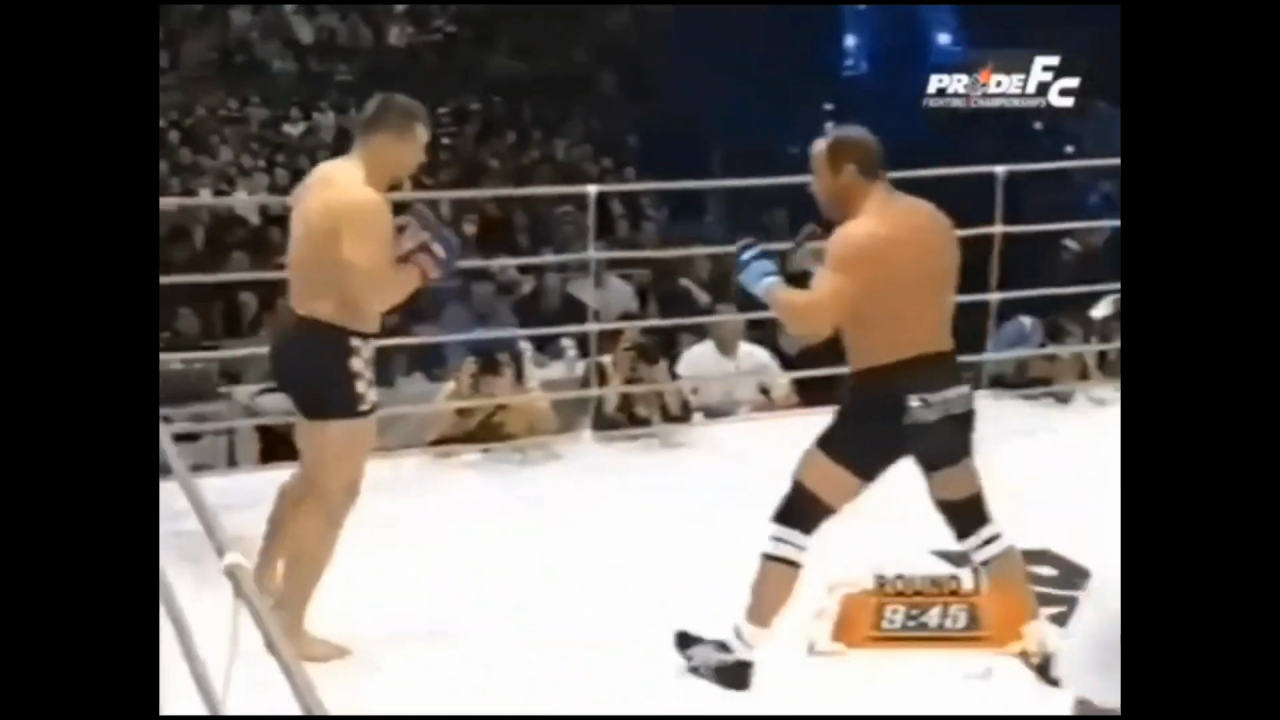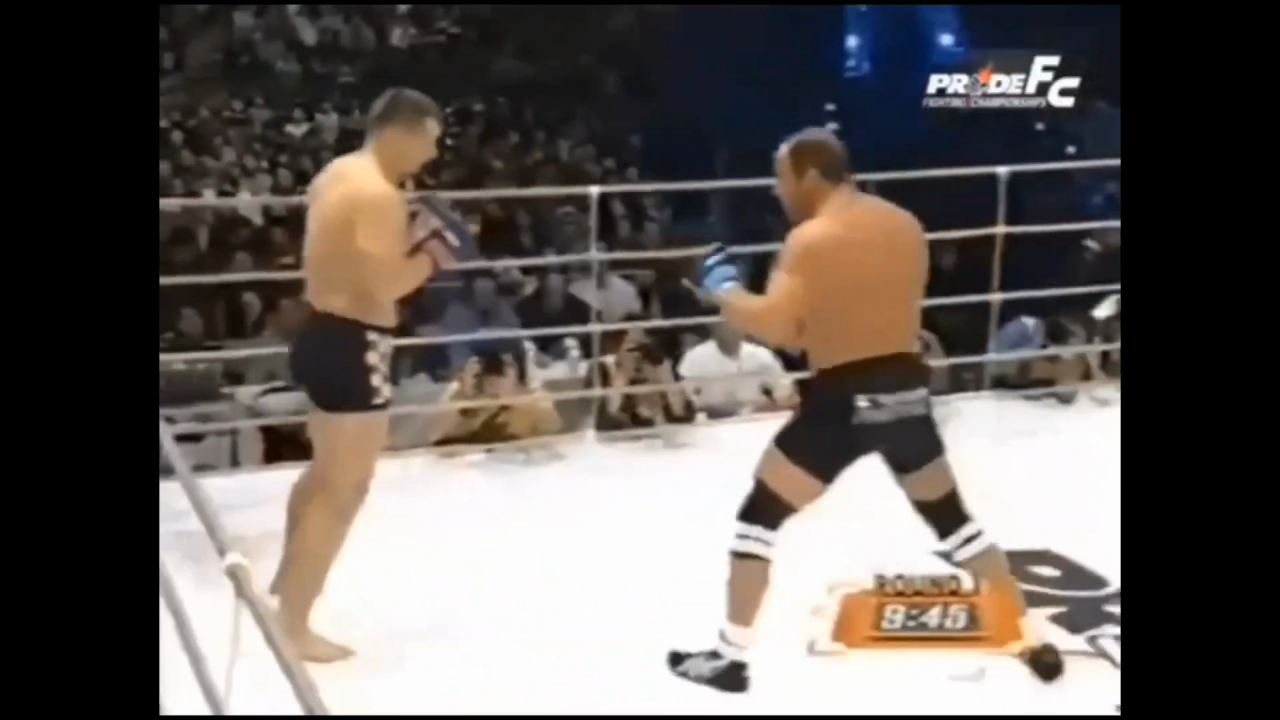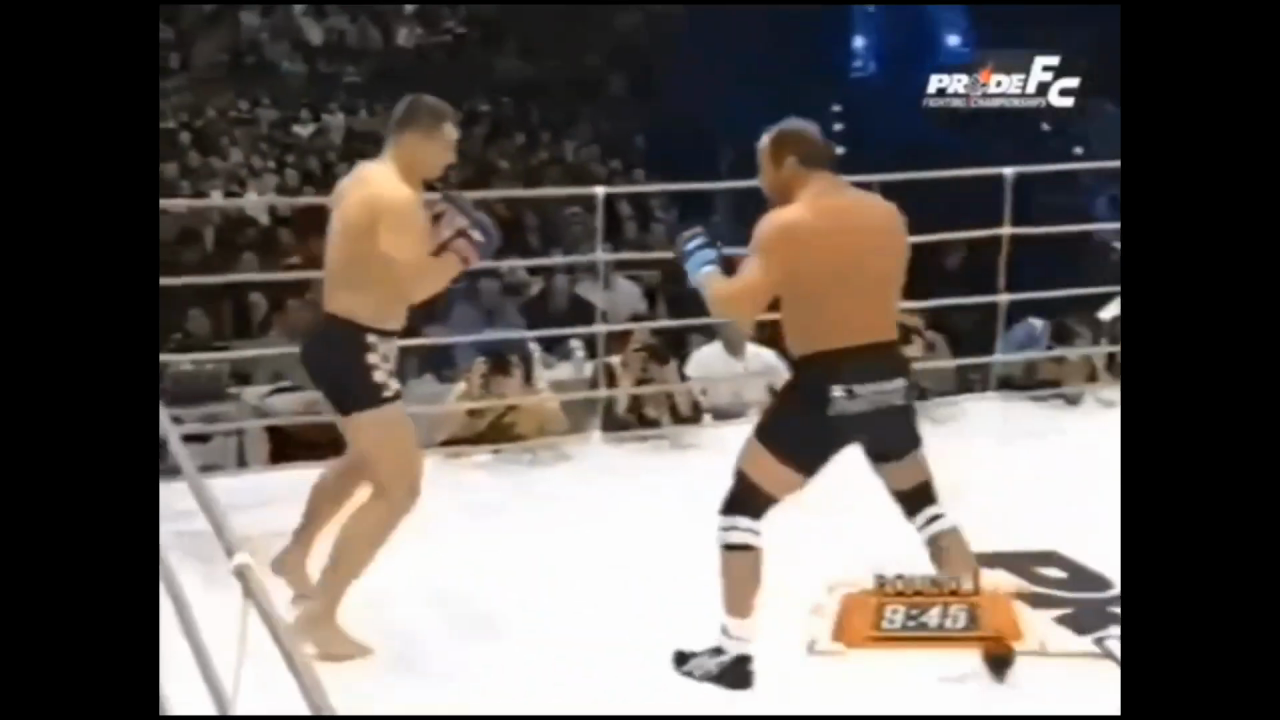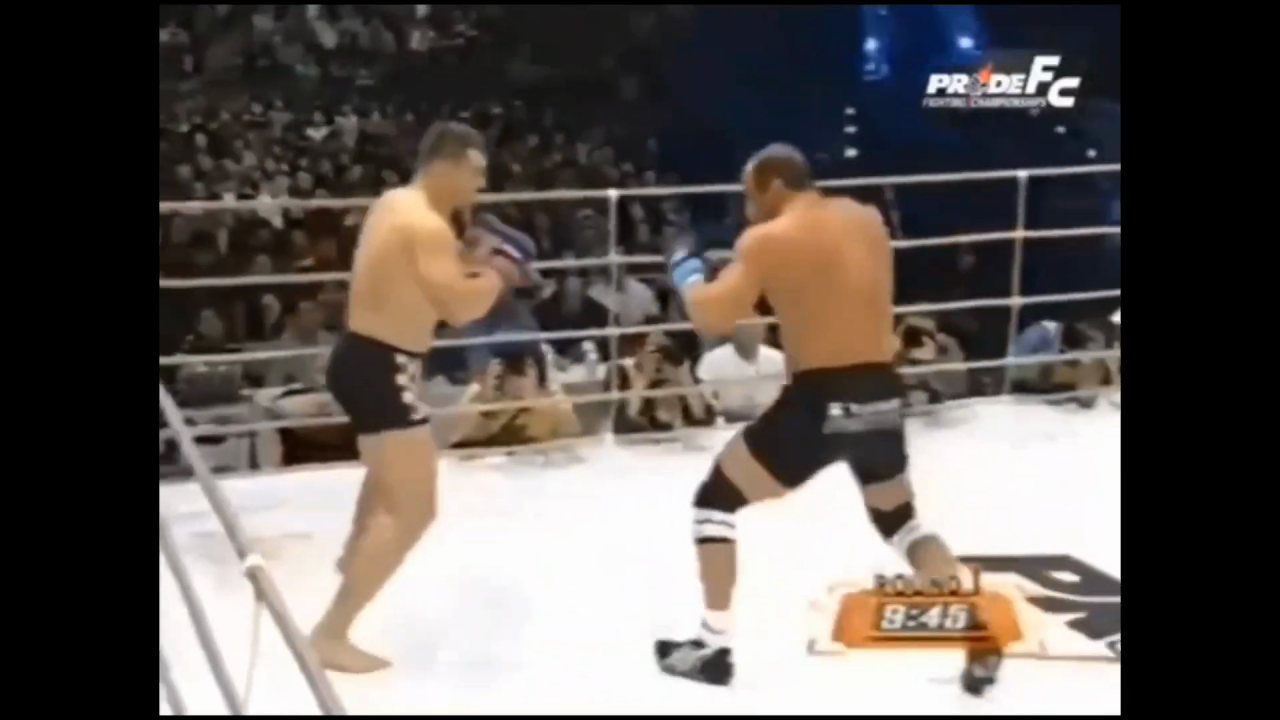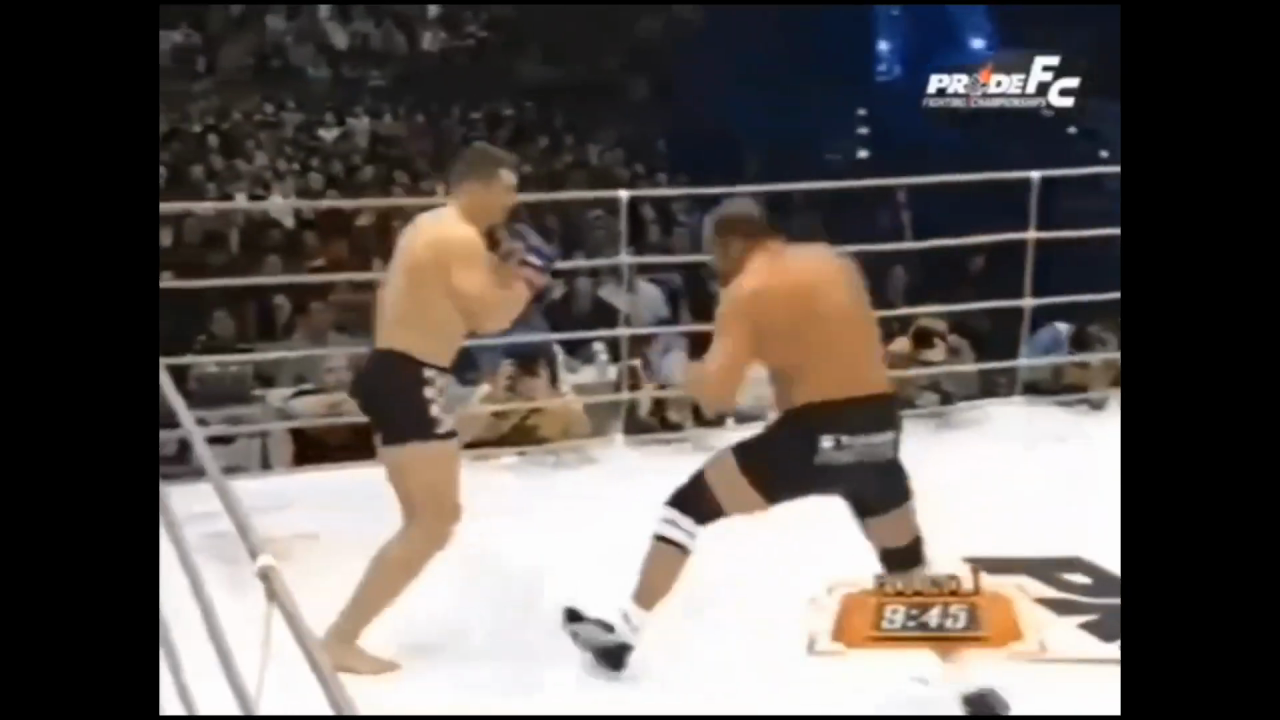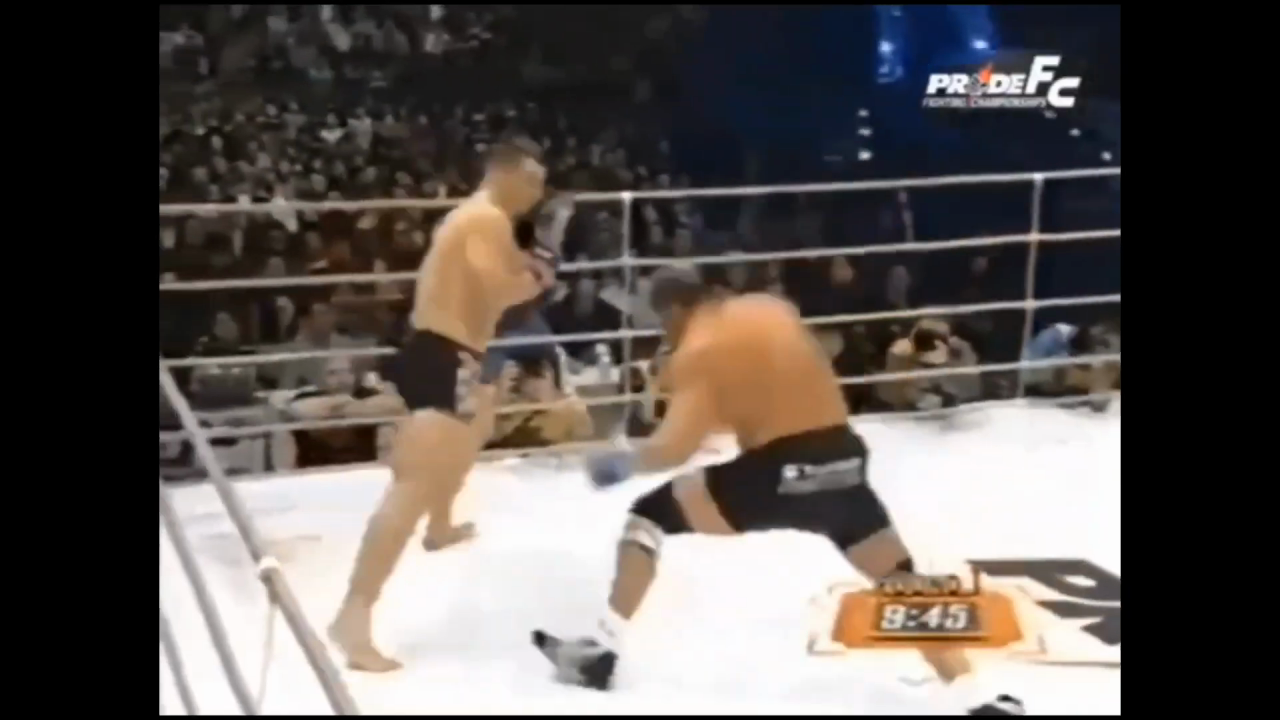
dt=0.1s
person 1, frame 1
left shoulder: (324, 177)
right shoulder: (363, 200)
right elbow: (369, 294)
left wrist: (400, 247)
right wrist: (422, 266)
left hip: (302, 340)
right hip: (333, 351)
left knee: (317, 473)
right knee: (333, 496)
left ankle: (265, 581)
right ankle: (289, 626)
person 1, frame 2
left shoulder: (337, 174)
right shoulder: (377, 194)
right elbow: (384, 285)
left wrist: (411, 237)
right wrist: (433, 253)
left hip: (324, 336)
right hip: (350, 346)
left knee: (330, 465)
right knee: (349, 492)
left ankle: (289, 574)
right ankle: (294, 619)
person 1, frame 3
left shoulder: (362, 179)
right shoulder: (398, 198)
right elbow: (412, 286)
left wrist: (436, 238)
right wrist: (461, 253)
left hip: (337, 337)
right hip: (357, 348)
left knee: (365, 459)
right knee: (398, 488)
left ankle: (296, 556)
right ankle: (319, 615)
person 1, frame 4
left shoulder: (393, 204)
right shoulder: (425, 225)
right elbow: (461, 308)
left wrist: (477, 261)
right wrist: (503, 268)
left hip: (363, 355)
right hip: (382, 368)
left knee: (397, 480)
right knee: (412, 512)
left ankle: (355, 551)
right ankle: (330, 635)
person 1, frame 5
left shoulder: (430, 227)
right shoulder: (461, 239)
right elbow: (489, 317)
left wrist: (506, 270)
right wrist: (529, 280)
left hip: (392, 371)
right hip: (407, 381)
right knee: (433, 521)
right ankle: (341, 638)
person 1, frame 6
left shoulder: (489, 222)
right shoulder: (484, 220)
left elbow: (507, 290)
right elbow: (494, 295)
left wrist: (542, 261)
right wrist: (540, 271)
left hip: (450, 359)
right hip: (442, 364)
left knee: (480, 425)
right knee: (414, 489)
left ankle: (440, 527)
right ankle: (353, 618)
person 2, frame 1
left shoulder: (859, 237)
right shoulder: (934, 222)
left elbow: (812, 321)
left wrist: (763, 281)
right wrist: (844, 274)
left hip: (887, 399)
right hip: (946, 393)
left knee: (796, 520)
right knee: (974, 522)
left ankle: (738, 652)
right ankle: (1038, 641)
person 2, frame 2
left shoulder: (813, 239)
right shoulder: (904, 225)
left elbow: (771, 326)
left wrist: (722, 286)
left hip: (844, 401)
right hip: (907, 391)
left knee: (758, 519)
right knee: (953, 521)
left ankle: (731, 654)
right ankle: (1031, 643)
person 2, frame 3
left shoulder: (785, 224)
right shoulder: (887, 214)
left elbow: (736, 307)
left wrist: (701, 268)
left hip: (825, 389)
right hip: (887, 380)
left knee: (742, 510)
right knee: (923, 508)
left ankle: (733, 651)
right ankle: (995, 633)
person 2, frame 4
left shoulder: (768, 239)
right shoulder: (867, 220)
left elbow: (713, 316)
left wrist: (686, 274)
left hip: (819, 403)
right hip: (883, 397)
left knee: (715, 506)
right knee: (898, 523)
left ankle: (715, 644)
right ankle: (978, 646)
person 2, frame 5
left shoulder: (747, 293)
right shoulder: (833, 263)
left elbow: (714, 392)
left hip: (814, 436)
right hip: (877, 428)
left knee: (685, 508)
right knee: (906, 563)
left ankle: (623, 634)
person 2, frame 6
left shoulder: (697, 353)
right shoulder: (774, 309)
left elbow: (675, 447)
left wrist: (626, 462)
left hip: (779, 476)
right hip: (845, 467)
left knee: (647, 519)
left ankle: (602, 651)
